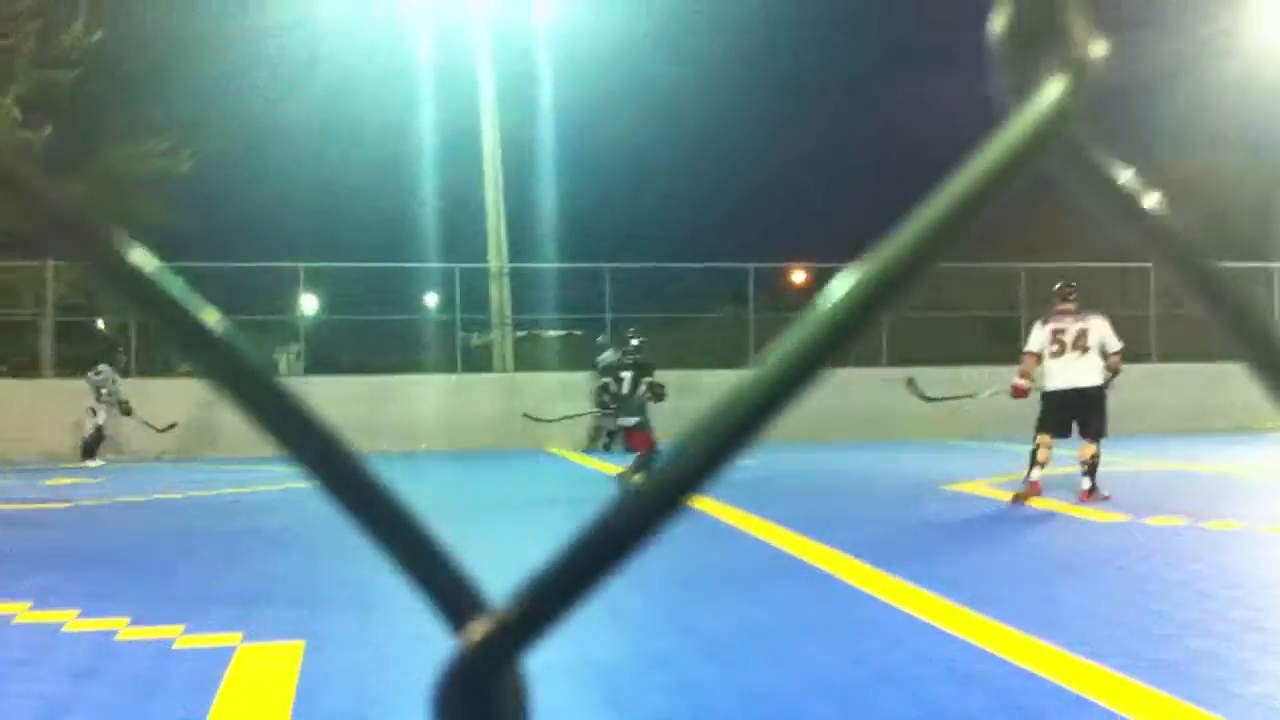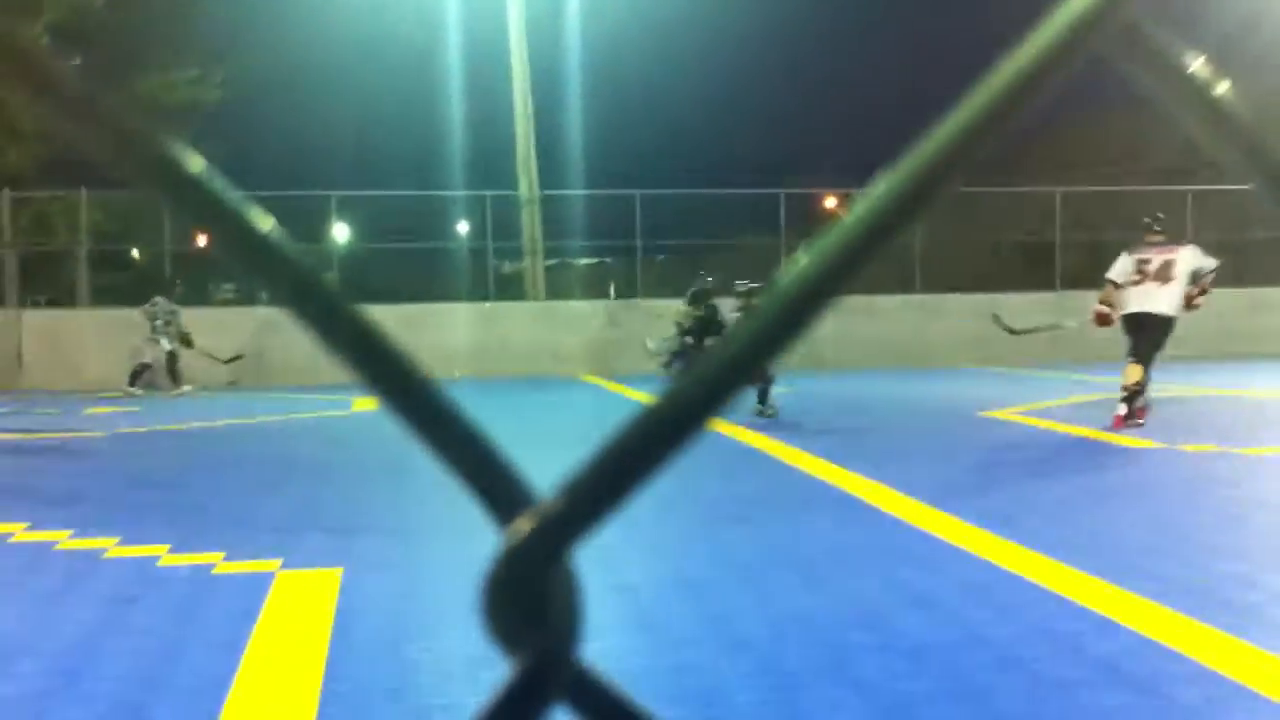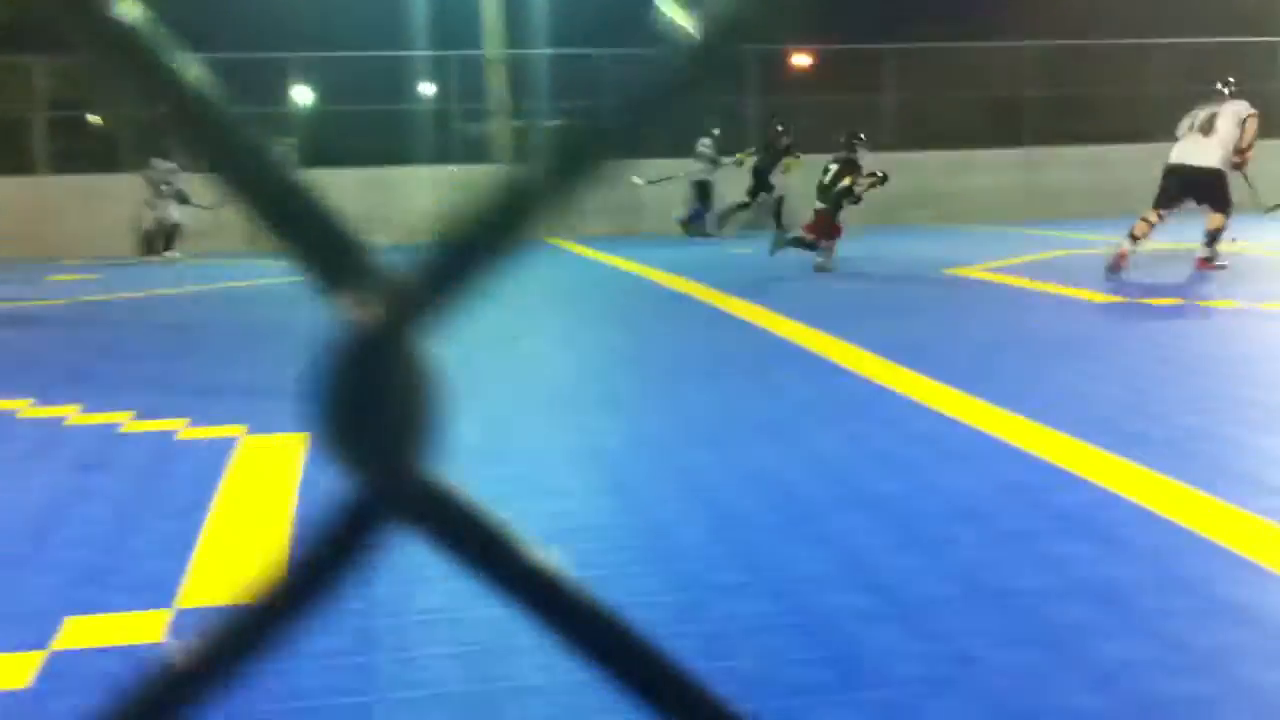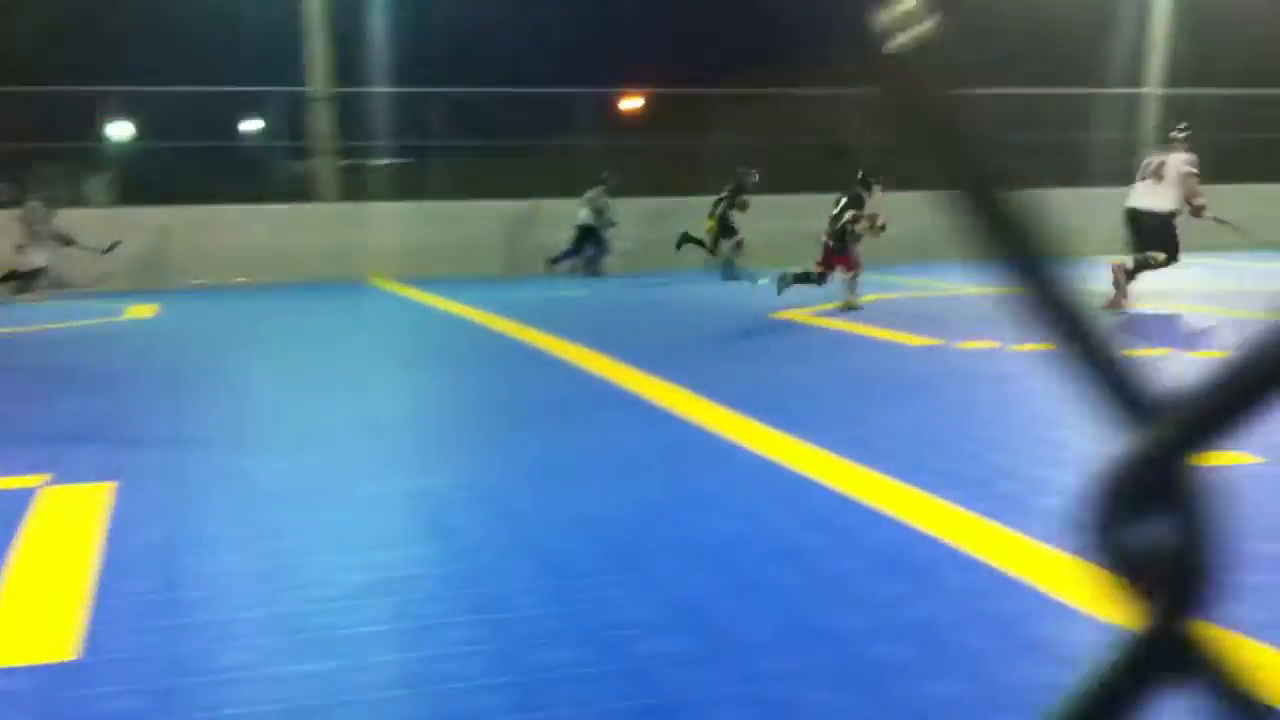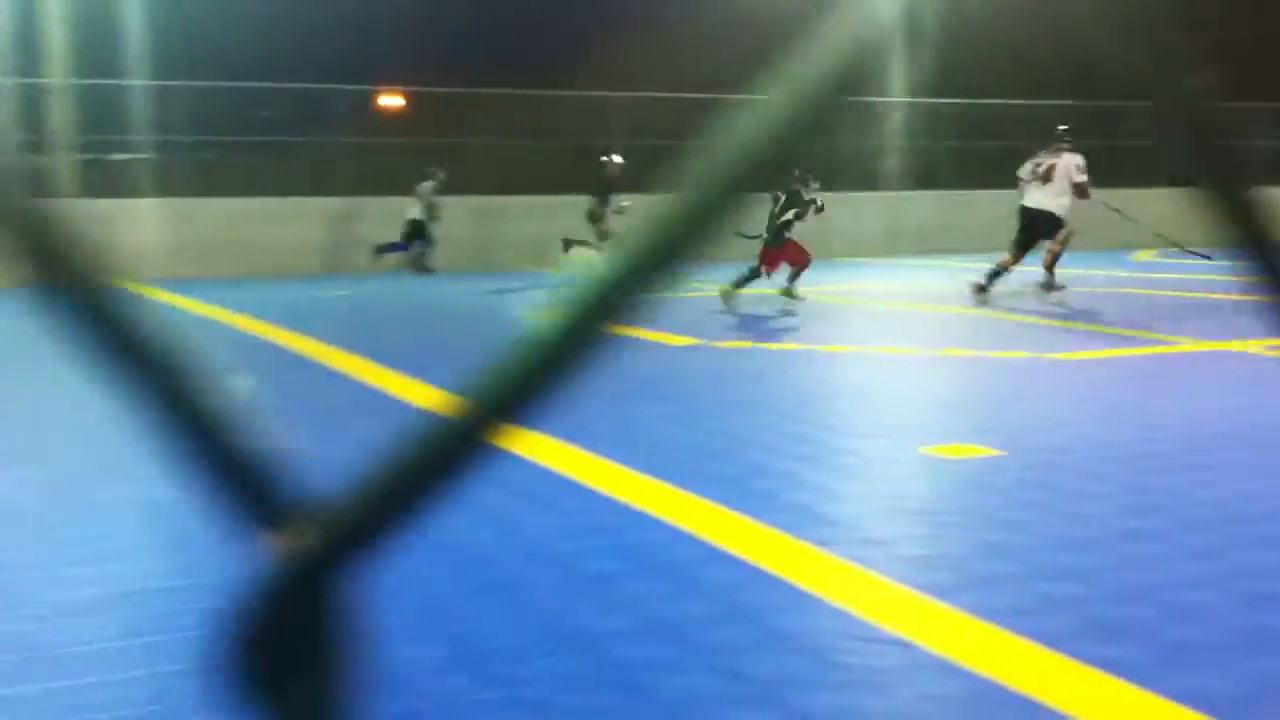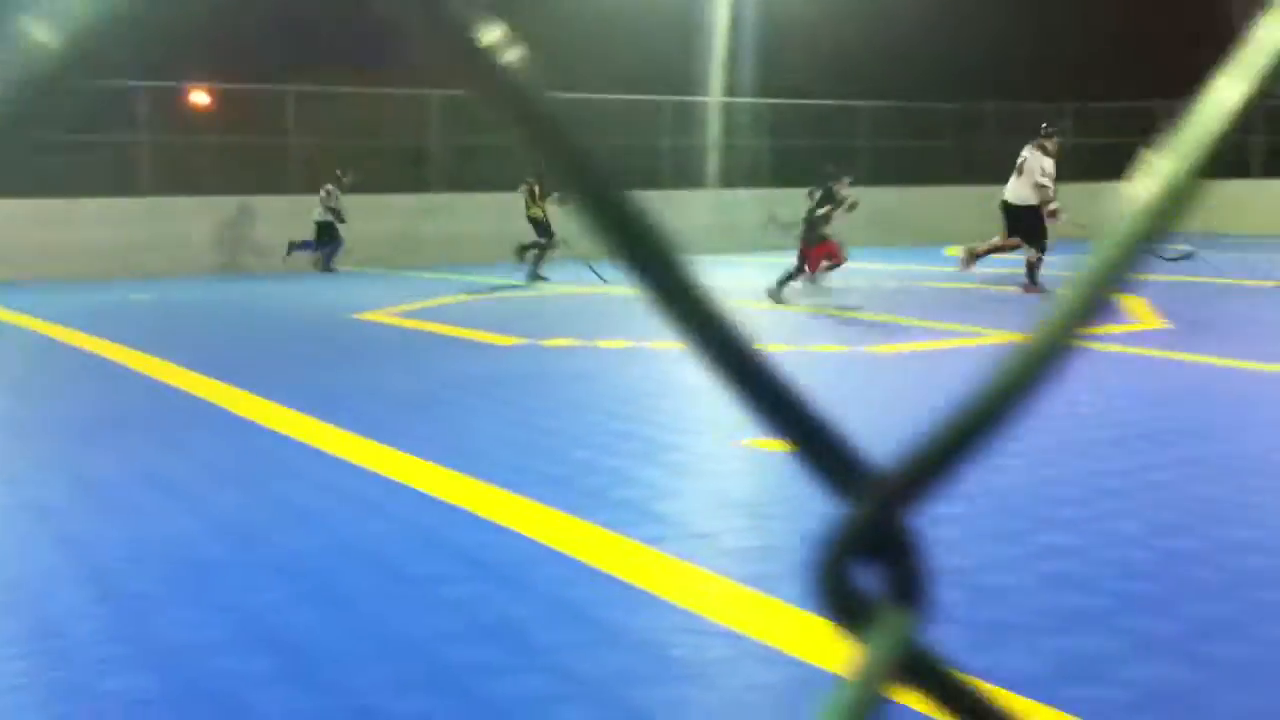
dt=0.4s
person 1, frame 1
left shoulder: (1043, 325)
right shoulder: (1097, 321)
left elbow: (1031, 355)
right elbow: (1115, 353)
left wrist: (1022, 381)
right wrist: (1108, 375)
left hip: (1055, 389)
right hip: (1090, 388)
left knee: (1045, 435)
right knee: (1090, 438)
left ankle: (1032, 481)
right ankle: (1088, 488)
person 1, frame 2
left shoulder: (1131, 254)
right shoulder: (1186, 251)
left elbow: (1113, 283)
right elbow: (1211, 269)
left wrist: (1103, 308)
right wrist: (1197, 295)
left hip: (1132, 312)
right hip: (1162, 315)
left knee: (1138, 357)
right knee: (1140, 361)
left ankle: (1139, 403)
right ankle: (1123, 412)
person 1, frame 3
left shoulder: (1199, 111)
right shoulder: (1238, 107)
left elbow: (1181, 135)
right elbow: (1251, 119)
right wrist: (1243, 153)
left hip: (1176, 165)
right hip: (1210, 170)
left knee: (1158, 211)
right knee: (1221, 209)
left ankle: (1124, 251)
right ankle: (1206, 255)
person 1, frame 4
left shoulder: (1154, 156)
right shoulder: (1186, 157)
right elbow: (1189, 178)
right wrist: (1198, 205)
left hip: (1134, 208)
right hip: (1158, 213)
left knee: (1142, 253)
right knee: (1169, 255)
left ankle: (1119, 295)
right ankle: (1125, 270)
person 1, frame 5
left shoulder: (1041, 156)
right shoulder: (1075, 159)
left elbow: (1021, 177)
right elbow: (1081, 189)
right wrist: (1083, 193)
left hip: (1028, 209)
right hip: (1047, 214)
left knee: (1064, 234)
right knee: (1018, 253)
left ankle: (1049, 280)
right ankle: (984, 286)
person 1, frame 6
left shoulder: (1030, 149)
right shoulder: (1045, 160)
right elbow: (1043, 188)
right wrist: (1052, 207)
left hip: (1010, 201)
right hip: (1026, 205)
left knee: (1014, 240)
right knee: (1037, 245)
left ankle: (975, 252)
right ankle: (1032, 283)
